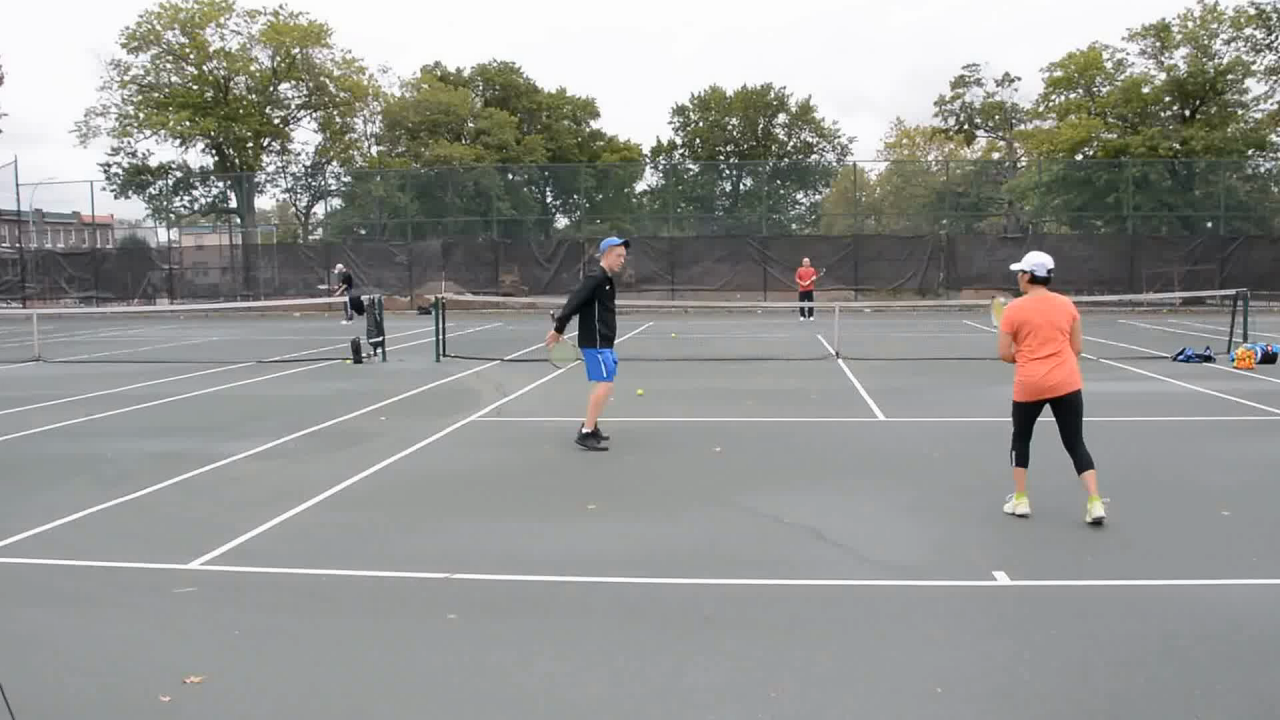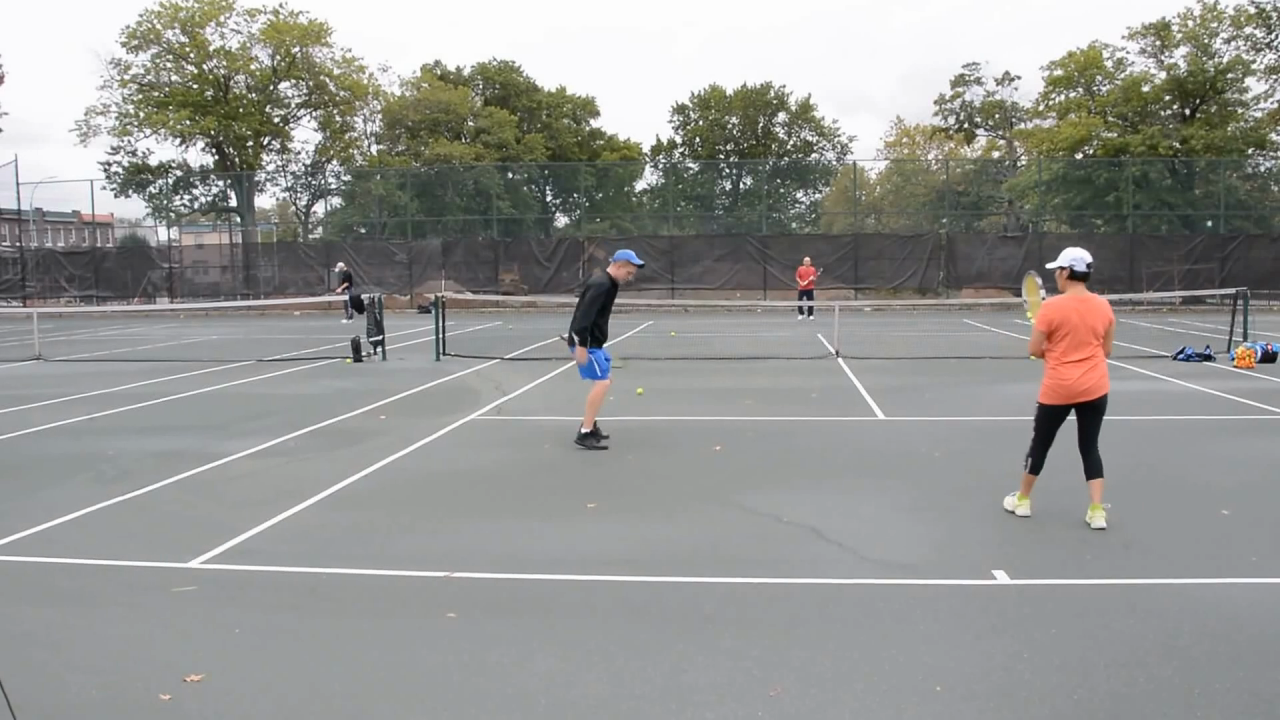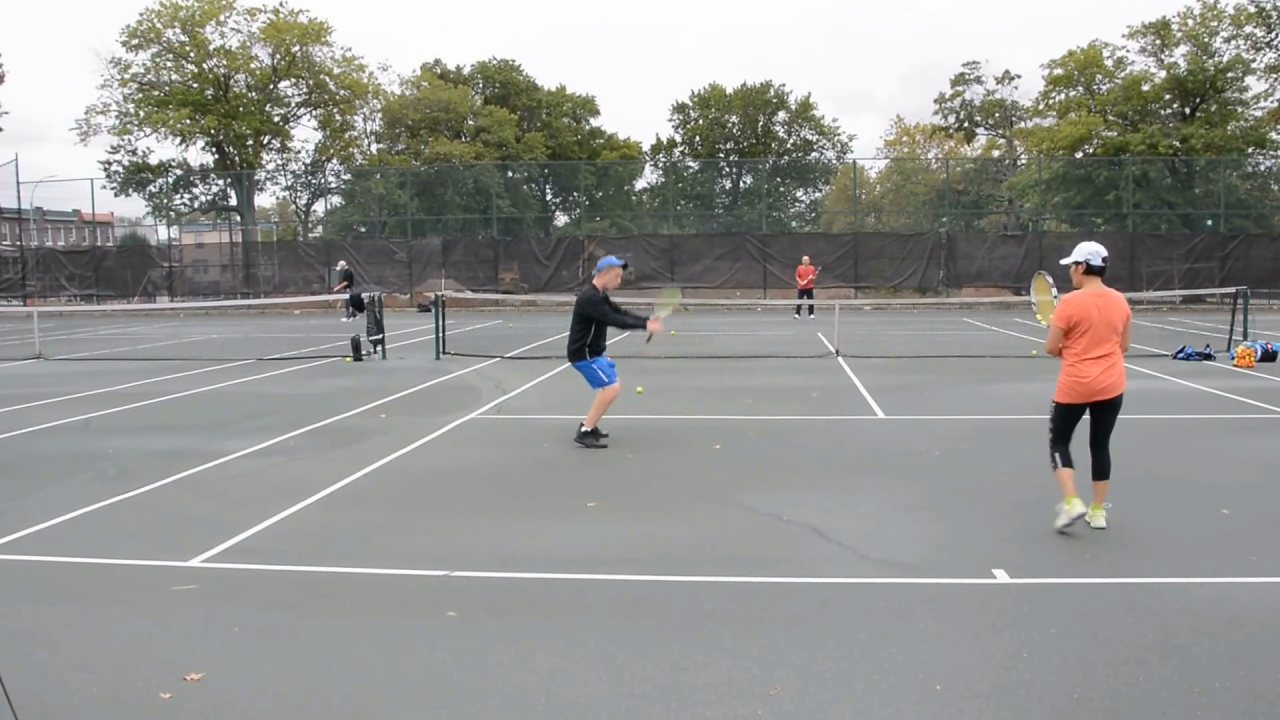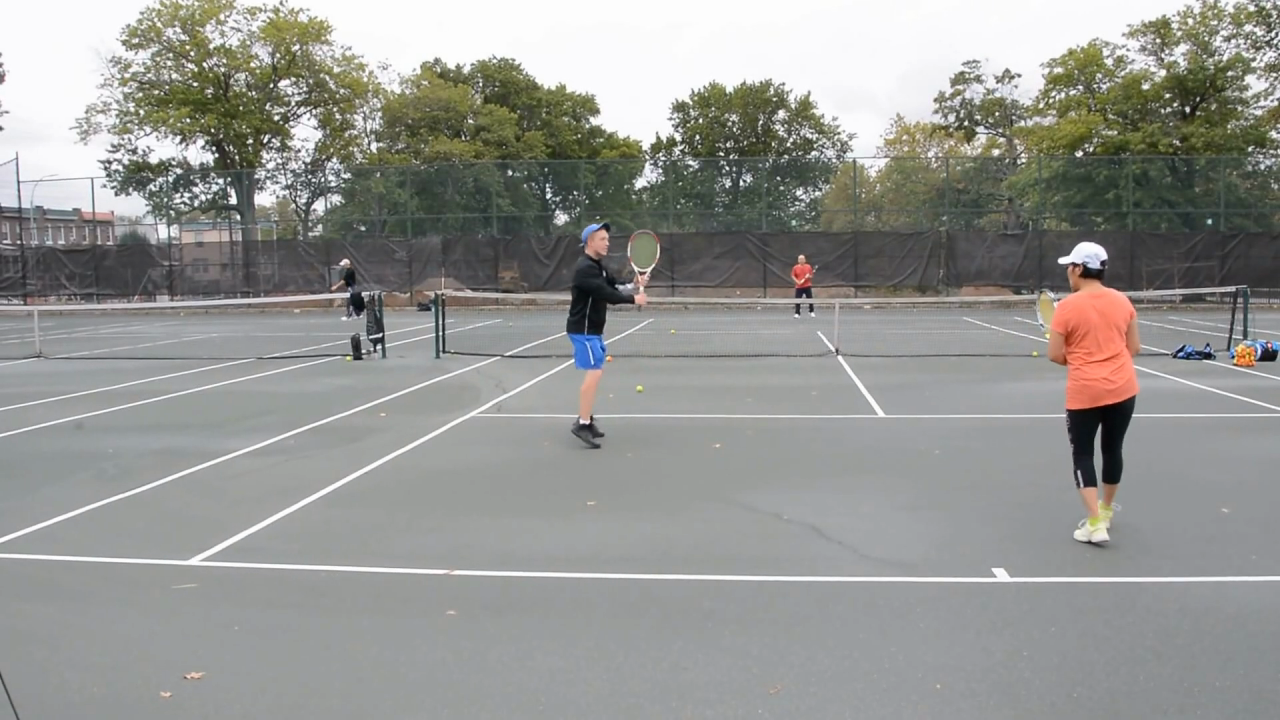
dt=0.3s
person 1, frame 1
left shoulder: (1014, 309)
right shoulder: (1067, 305)
left elbow: (1004, 353)
right elbow: (1076, 347)
left hip: (1029, 386)
right hip: (1067, 384)
left knee: (1020, 438)
right knee: (1075, 443)
left ankle: (1020, 499)
right ankle: (1095, 503)
person 1, frame 2
left shoulder: (1052, 307)
right shoulder: (1103, 305)
left elbow: (1035, 349)
right elbow: (1107, 350)
left hip: (1058, 389)
right hip: (1095, 388)
left knee: (1040, 443)
right knee: (1090, 448)
left ankle: (1022, 500)
right ankle: (1097, 511)
person 1, frame 3
left shoulder: (1070, 303)
right shoulder: (1120, 302)
left elbow: (1052, 347)
right elbow: (1124, 346)
left hip: (1074, 388)
right hip: (1112, 386)
left knee: (1059, 442)
right knee: (1100, 446)
left ankle: (1071, 502)
right ankle: (1098, 511)
person 1, frame 4
left shoulder: (1067, 306)
right shoulder: (1122, 301)
left elbow: (1055, 355)
right elbow: (1134, 348)
left hip: (1085, 393)
right hip: (1123, 389)
left knee: (1083, 455)
right knee: (1113, 449)
left ankle: (1095, 524)
right ankle: (1106, 510)
person 2, frame 1
left shoulder: (607, 279)
right shoulder: (596, 277)
left elbow: (579, 306)
right elbow: (574, 302)
right wrist: (558, 329)
left hip: (603, 343)
right hip: (595, 343)
left knee: (603, 384)
right knee: (604, 384)
left ankle: (590, 427)
right ankle: (586, 434)
person 2, frame 2
left shoulder: (608, 283)
right shoulder: (601, 284)
right elbow: (586, 313)
right wrist: (580, 343)
left hip: (592, 342)
right hip: (586, 343)
left knee: (604, 381)
right knee: (601, 383)
left ankle: (589, 425)
right ankle: (585, 433)
person 2, frame 3
left shoulder: (600, 295)
right shoulder: (589, 297)
left elbow: (619, 314)
right elbow: (615, 321)
left wrist: (648, 319)
right wrist: (645, 325)
left hip: (593, 352)
right hip: (584, 355)
left knee: (610, 387)
right knee: (611, 388)
left ankle: (589, 425)
right ankle: (585, 432)
person 2, frame 4
left shoulder: (598, 266)
right shoulder: (585, 269)
left elbow: (615, 286)
right elbow: (607, 295)
left wrist: (635, 285)
right wrist: (634, 299)
left hip: (592, 330)
right hip: (583, 331)
left knee: (595, 373)
right knee: (593, 373)
left ankle: (585, 420)
right ankle: (583, 424)
